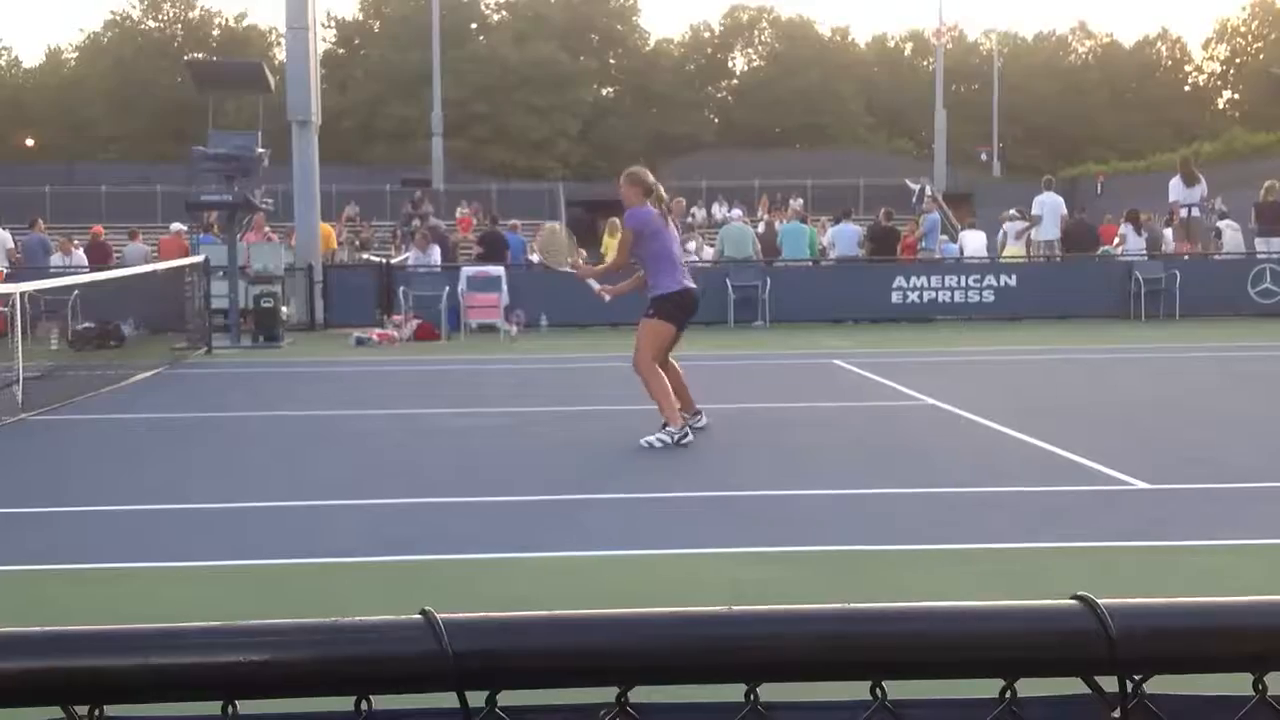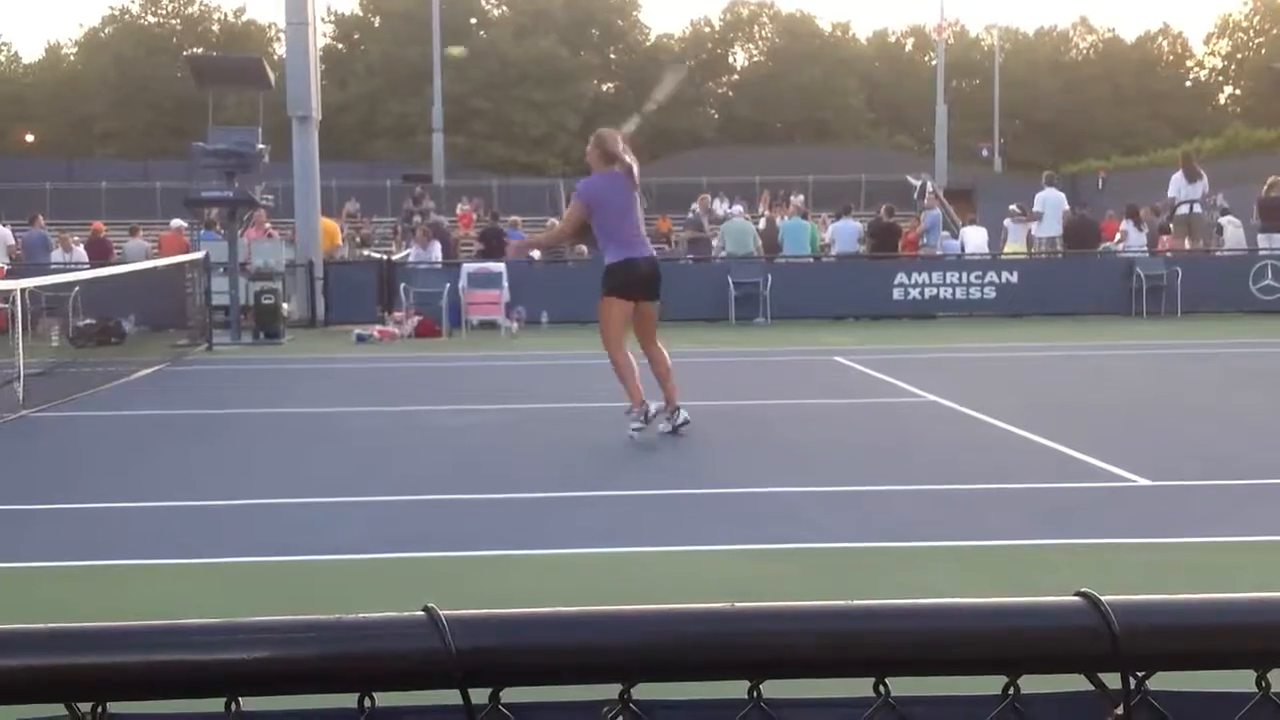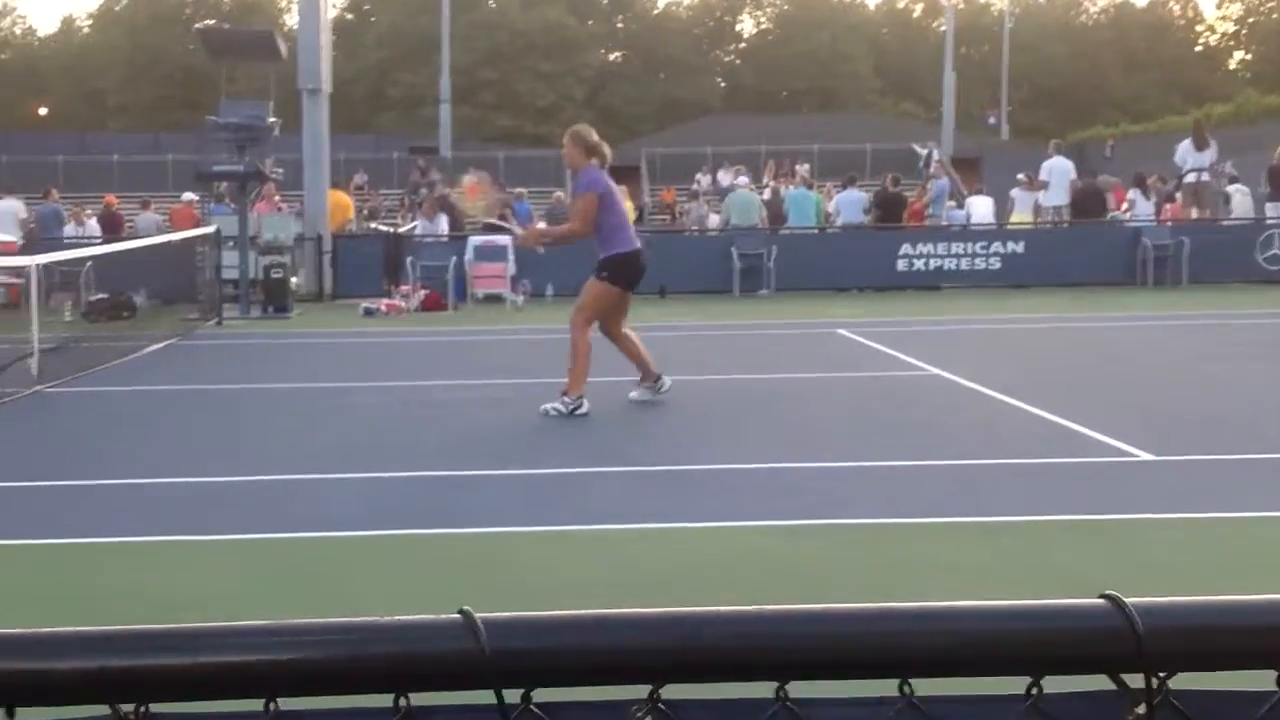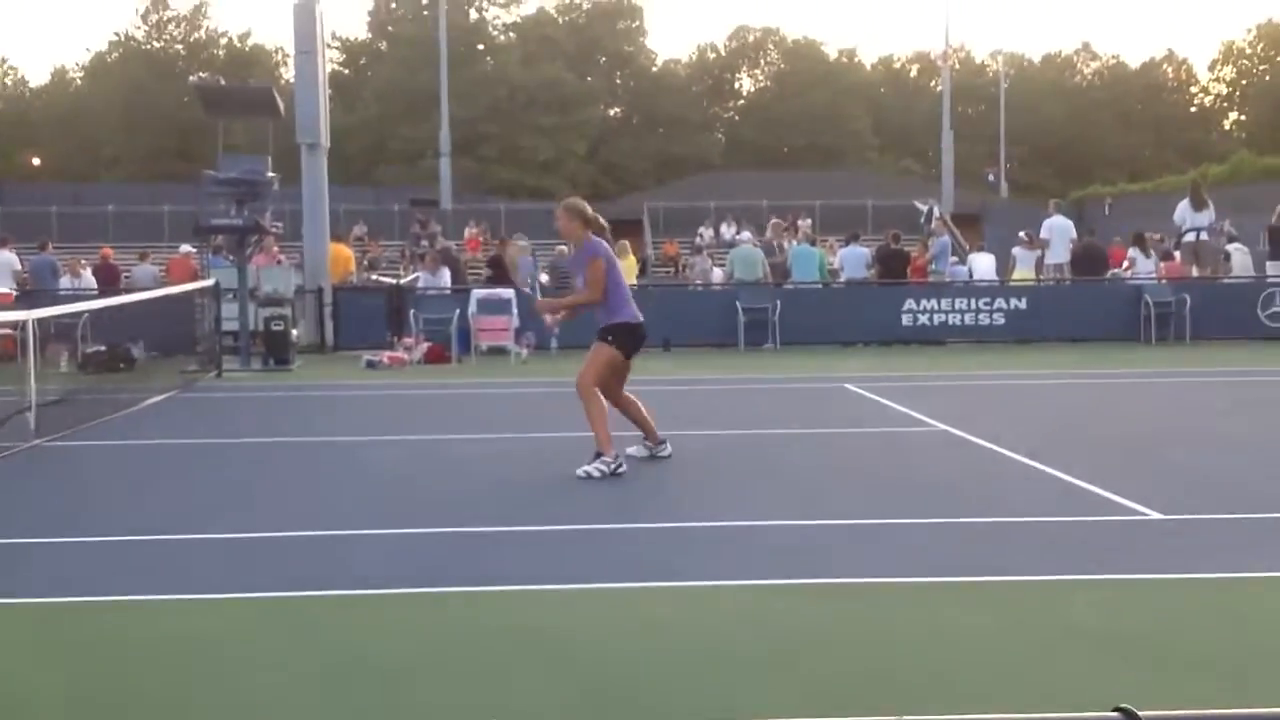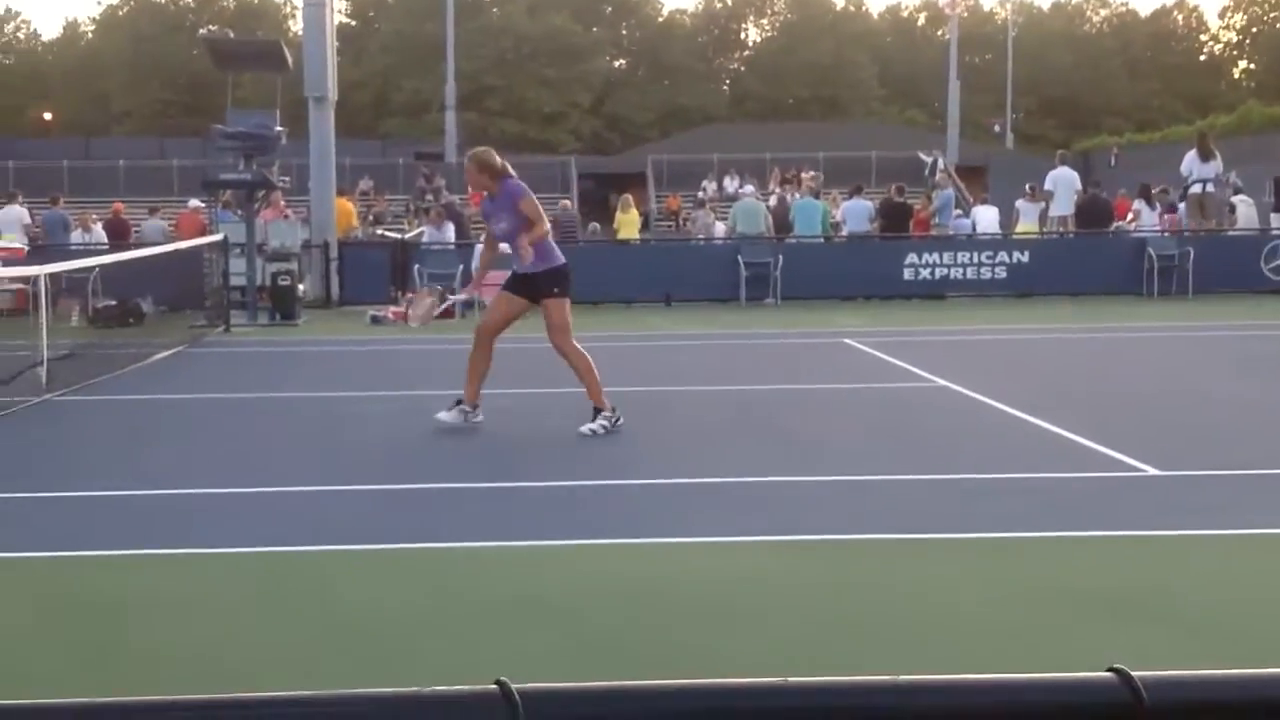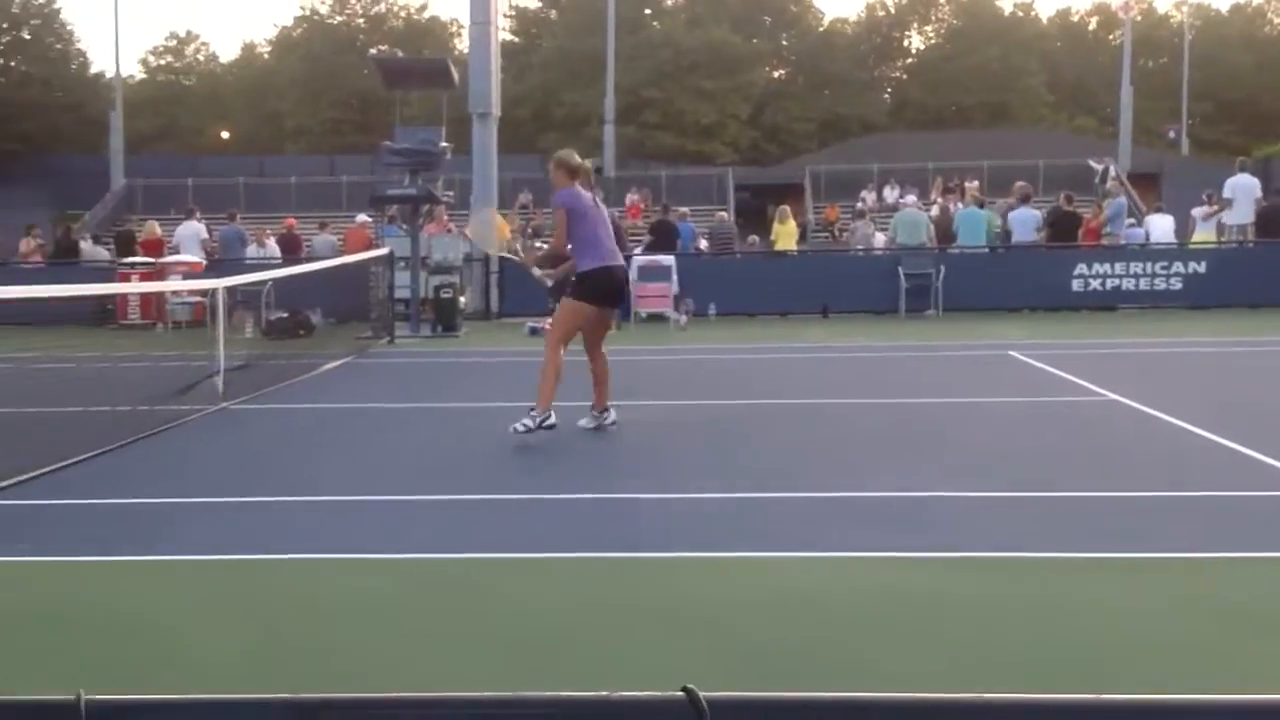
dt=0.5s
person 1, frame 1
left shoulder: (634, 216)
right shoulder: (660, 218)
left elbow: (621, 262)
left wrist: (593, 272)
right wrist: (617, 289)
left hip: (671, 299)
right hip: (683, 295)
left knee: (643, 361)
right knee: (658, 358)
left ankle: (674, 426)
right ankle: (691, 413)
person 1, frame 2
left shoulder: (588, 187)
right shoulder: (626, 177)
left elbow: (564, 234)
left wrist: (525, 245)
right wrist: (621, 150)
left hip: (620, 269)
right hip: (647, 265)
left knee: (614, 344)
right knee: (649, 342)
left ankle: (639, 404)
right ankle: (673, 408)
person 1, frame 3
left shoulder: (589, 179)
right shoulder: (591, 176)
left elbow: (581, 228)
right elbow: (579, 225)
left wrist: (540, 233)
right wrist: (545, 238)
left hip: (621, 260)
right hip: (626, 259)
left knee: (579, 323)
right knee: (612, 327)
left ankle: (574, 397)
right ankle: (652, 379)
person 1, frame 4
left shoulder: (595, 248)
right shoulder: (578, 251)
left elbow: (595, 295)
right elbow: (583, 296)
left wrist: (554, 305)
right wrist: (559, 316)
left hip: (622, 326)
right hip: (614, 327)
left knee: (585, 383)
right knee: (611, 393)
left ankle: (608, 456)
right ankle: (656, 442)
person 1, frame 5
left shoulder: (514, 190)
right shoulder: (488, 204)
left elbow: (543, 227)
right elbow: (491, 246)
left wrist: (527, 241)
right wrist: (477, 280)
left hip: (550, 272)
right hip: (522, 276)
left knee: (562, 342)
right knee: (484, 332)
left ankle: (606, 410)
right ankle: (469, 406)
person 1, frame 6
left shoulder: (562, 197)
right shoulder: (591, 199)
left elbow: (560, 244)
left wrist: (534, 259)
right wrist: (561, 270)
left hip: (596, 277)
right hip: (617, 275)
left knee: (554, 341)
right knee: (592, 343)
left ankle: (543, 412)
right ankle: (601, 410)
